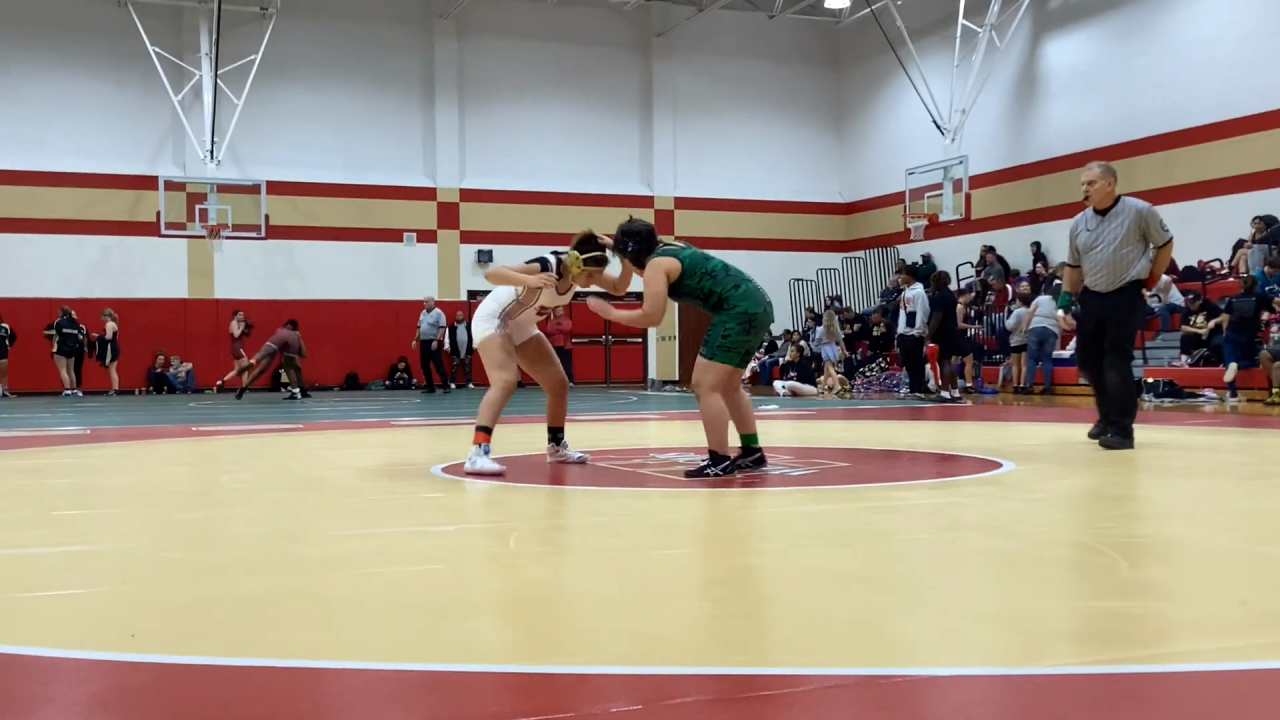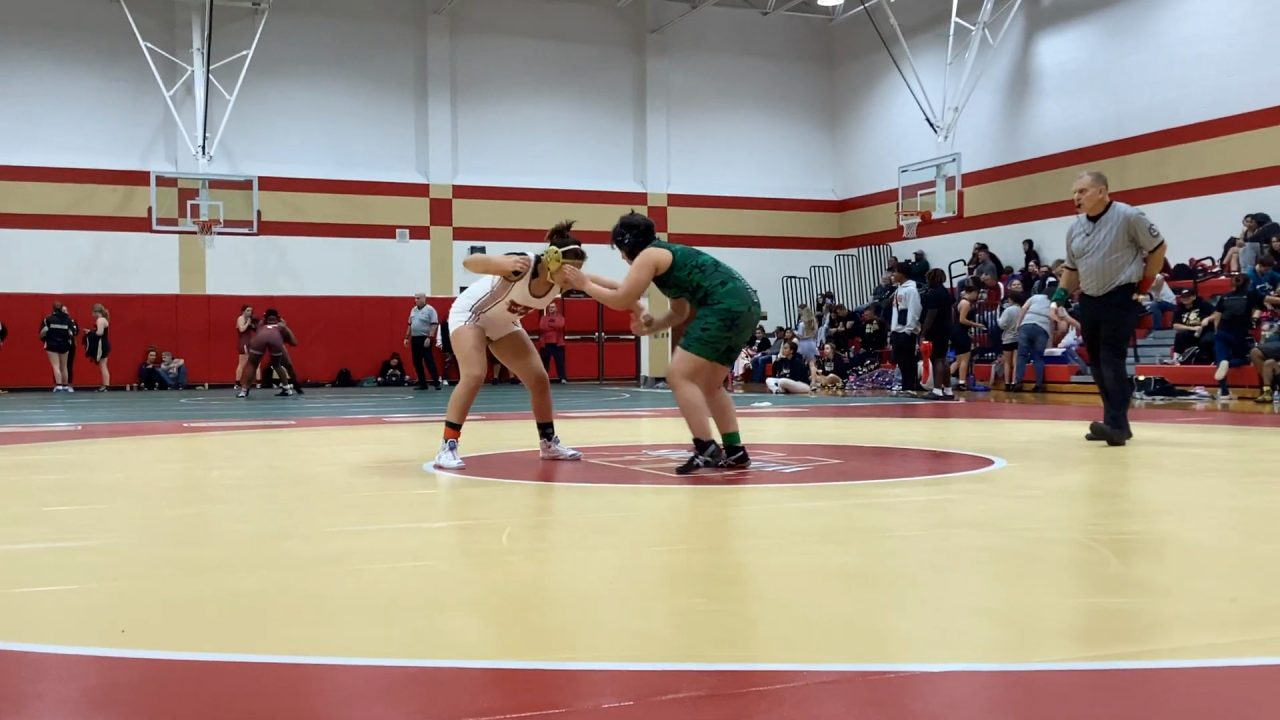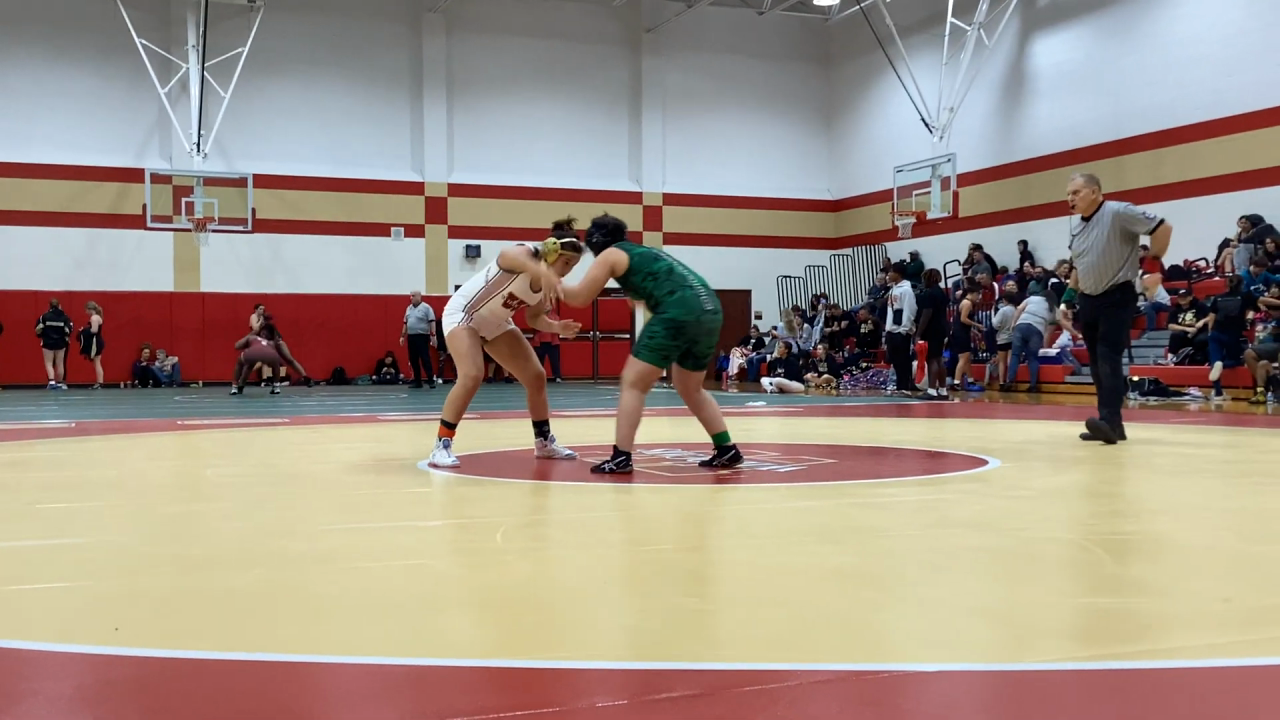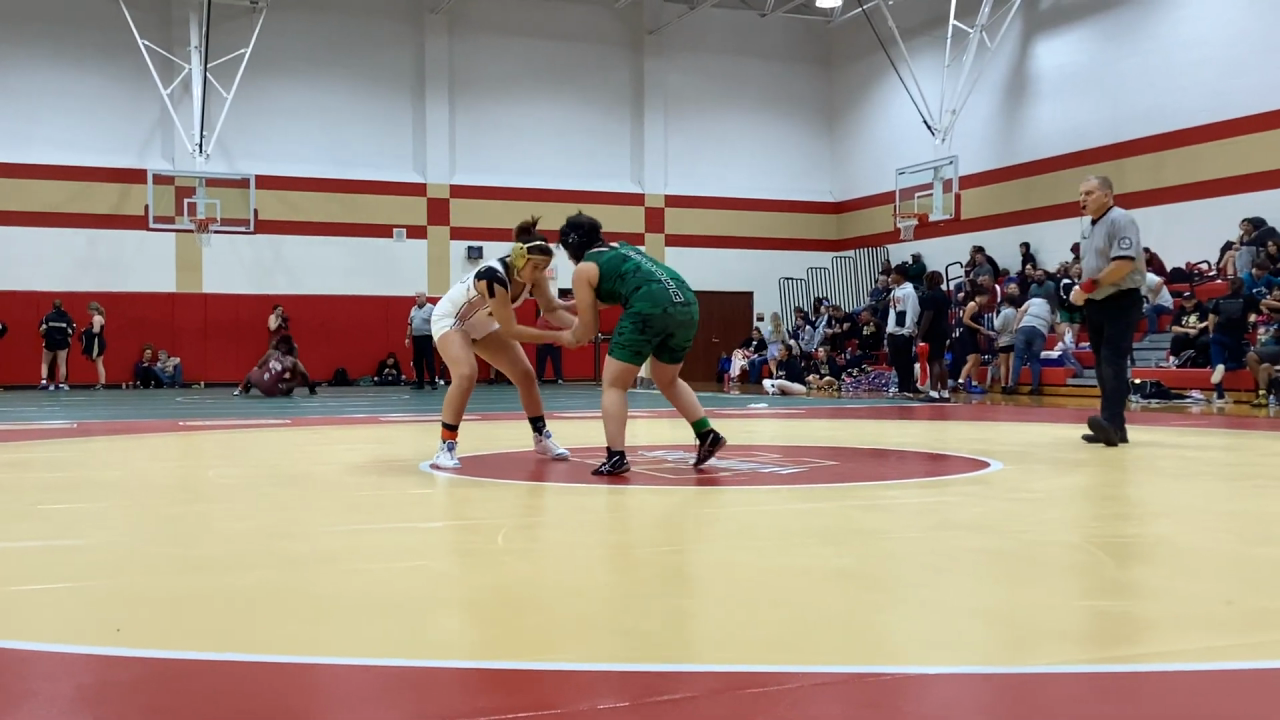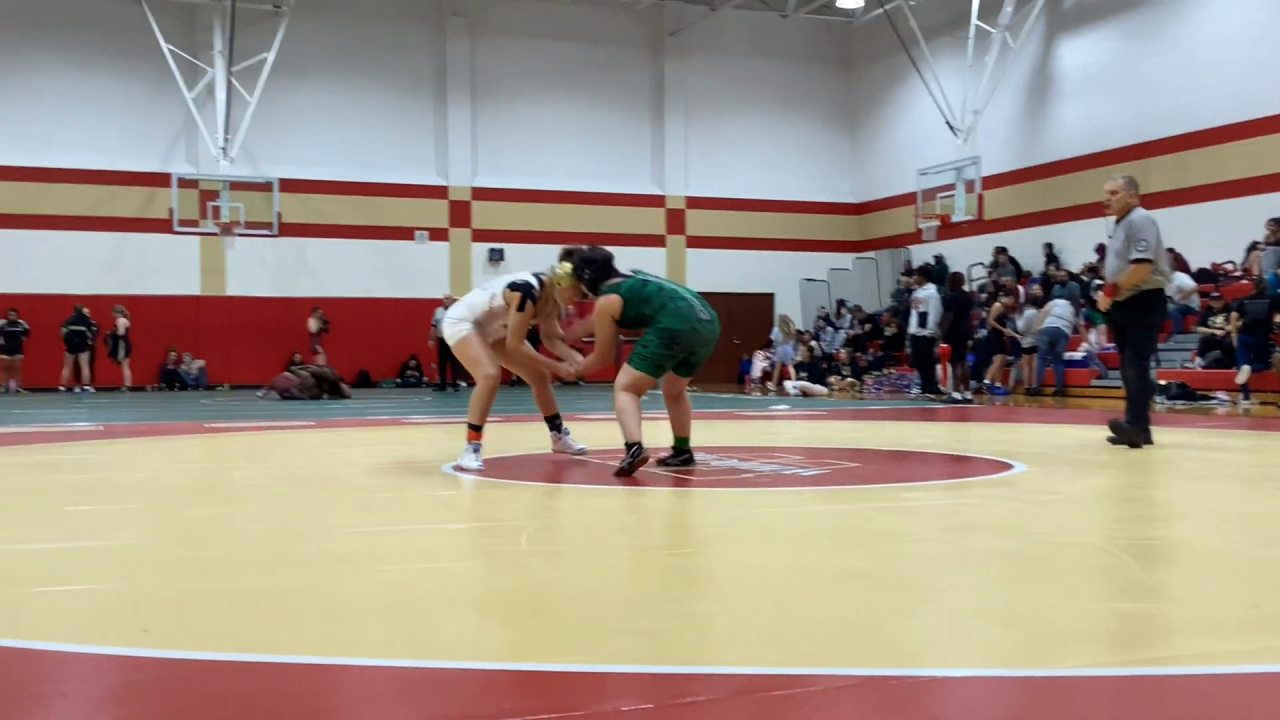
dt=0.3s
person 1, frame 1
left shoulder: (1139, 211)
right shoulder: (1079, 223)
left elbow: (1165, 245)
right elbow: (1073, 266)
left wrist: (1150, 281)
right wrist: (1065, 302)
left hip: (1126, 297)
right hip: (1091, 297)
left knee: (1117, 364)
right knee: (1088, 361)
left ankle: (1122, 430)
right ankle: (1109, 417)
person 1, frame 2
left shoulder: (1128, 216)
right shoulder: (1075, 228)
left elbow: (1158, 248)
right elbow: (1072, 269)
left wrist: (1144, 285)
right wrist: (1059, 296)
left hip: (1120, 299)
right hip: (1089, 301)
left knee: (1112, 360)
right knee: (1097, 365)
left ankle: (1115, 423)
right ankle: (1117, 421)
person 1, frame 3
left shoulder: (1118, 212)
right shoulder: (1076, 227)
left elbow: (1162, 228)
left wrist: (1152, 265)
right wrist: (1068, 296)
left hip: (1117, 298)
right hip: (1087, 300)
left knee: (1109, 357)
right knee: (1097, 362)
left ankle: (1109, 420)
right ankle: (1111, 423)
person 1, frame 4
left shoulder: (1119, 220)
right shoulder: (1089, 227)
left elbow: (1125, 263)
left wrist: (1086, 287)
right wrist: (1081, 291)
left hip: (1121, 302)
right hip: (1095, 304)
left knee: (1112, 362)
right knee: (1103, 365)
left ankle: (1110, 421)
right ankle: (1114, 426)
person 1, frame 5
left shoulder: (1140, 221)
right shoulder: (1117, 225)
left elbow: (1143, 266)
left wrist: (1109, 291)
right wrist: (1109, 294)
left hip: (1145, 303)
right hip: (1122, 304)
left knee: (1136, 364)
right knee: (1129, 367)
left ankle: (1134, 425)
right ankle: (1140, 428)
person 2, frame 1
left shoulder: (657, 264)
right shoulder: (673, 249)
left elbow: (651, 317)
left wrist: (611, 312)
left hip: (740, 310)
right hip: (757, 307)
left knee: (705, 386)
right knee: (728, 387)
left ankle: (721, 461)
right ankle: (751, 452)
person 2, frame 2
left shoulder: (649, 256)
right shoulder: (667, 253)
left elbow: (622, 300)
right elbow: (681, 311)
left wrist: (587, 285)
right wrist: (652, 326)
left hip: (725, 307)
right hip: (745, 305)
left knee: (679, 376)
right knee: (709, 384)
left ankle: (706, 448)
right ankle: (735, 451)
person 2, frame 3
left shoulder: (611, 255)
right shoulder: (644, 251)
left elbow: (580, 298)
left hip: (678, 313)
right hip: (708, 310)
left knee: (632, 384)
right knee: (690, 389)
left ankle: (621, 457)
right ankle: (727, 449)
person 2, frame 4
left shoulder: (583, 269)
right shoulder: (621, 248)
left elbow: (588, 328)
left wrist: (573, 338)
left hip: (649, 308)
right hip: (686, 304)
left knee: (613, 384)
right knee: (667, 380)
left ankle: (616, 457)
right ankle: (707, 434)
person 2, frame 5
left shoulder: (605, 302)
right shoulder: (631, 277)
left elbow: (601, 358)
left wrist: (577, 369)
right wrist: (571, 334)
left hip: (674, 325)
right hip: (707, 322)
left knee: (624, 390)
right knee: (674, 390)
left ankle: (634, 448)
right ankle: (682, 451)
person 3, frame 1
left shoulder: (579, 269)
right shoulder: (546, 267)
left elbow: (618, 287)
right elbow: (493, 272)
right wrist: (526, 280)
left hip: (521, 327)
right hip: (492, 320)
left knee: (559, 384)
right knee: (506, 381)
left ankle: (557, 447)
right ankle: (478, 452)
person 3, frame 2
left shoulder: (565, 276)
right shoulder: (524, 265)
right elbow: (470, 262)
right wrist: (504, 263)
left hip: (502, 324)
right hip: (468, 314)
left knee: (539, 379)
right knee: (474, 376)
left ankle: (549, 443)
right ankle: (447, 447)
person 3, frame 3
left shoulder: (551, 275)
right shoulder: (524, 255)
left elbow: (535, 318)
right elbow: (510, 256)
left wrist: (559, 326)
right wrist: (541, 270)
left hip: (495, 322)
right hip: (461, 313)
left knee: (536, 377)
right knee: (472, 375)
left ankle: (545, 442)
right ankle: (442, 447)
person 3, frame 4
left shoulder: (532, 273)
right shoulder: (493, 276)
left elbow: (551, 308)
right elbow: (511, 330)
left wrist: (577, 323)
right wrist: (558, 336)
left hip: (483, 325)
right hip: (450, 320)
left knee: (525, 374)
right knee: (466, 375)
left ankle: (542, 439)
right ankle: (445, 447)
person 3, frame 5
left shoulder: (553, 296)
right shoulder: (527, 291)
left elbow: (551, 337)
right elbow: (515, 345)
left wrist: (576, 358)
right wrist: (556, 366)
left hip: (493, 329)
right hip: (461, 323)
left knee: (540, 374)
right knee: (489, 375)
left ankle: (560, 436)
right ankle: (470, 450)
